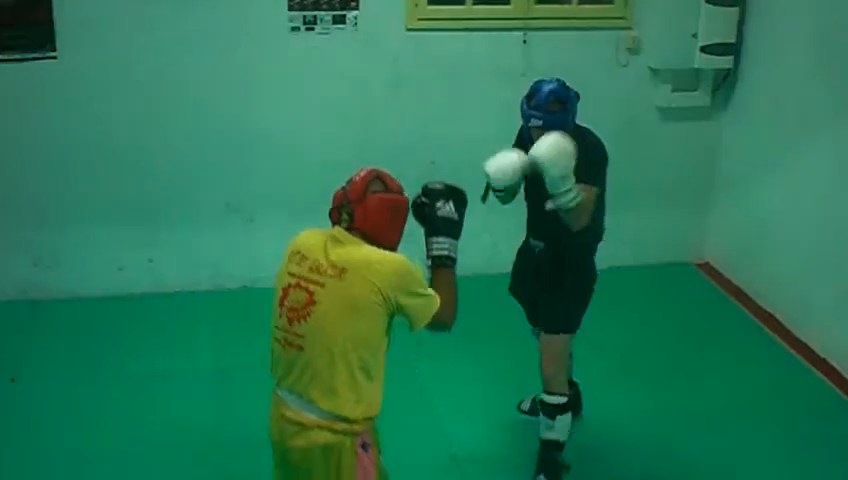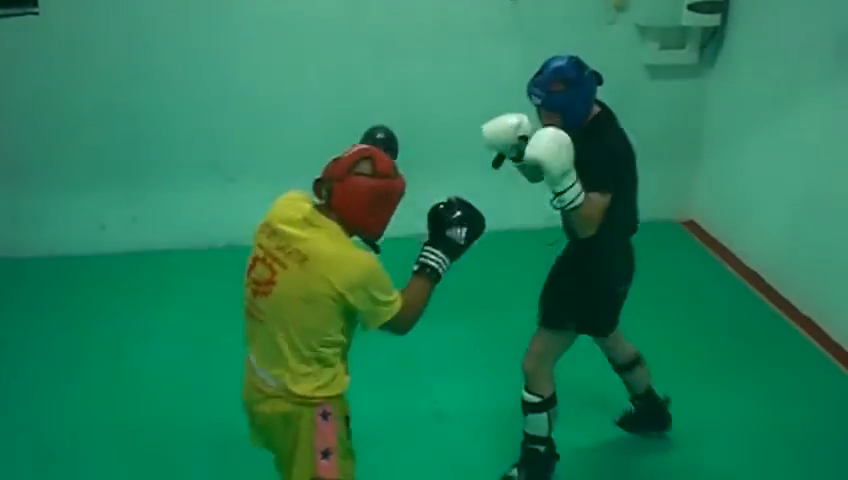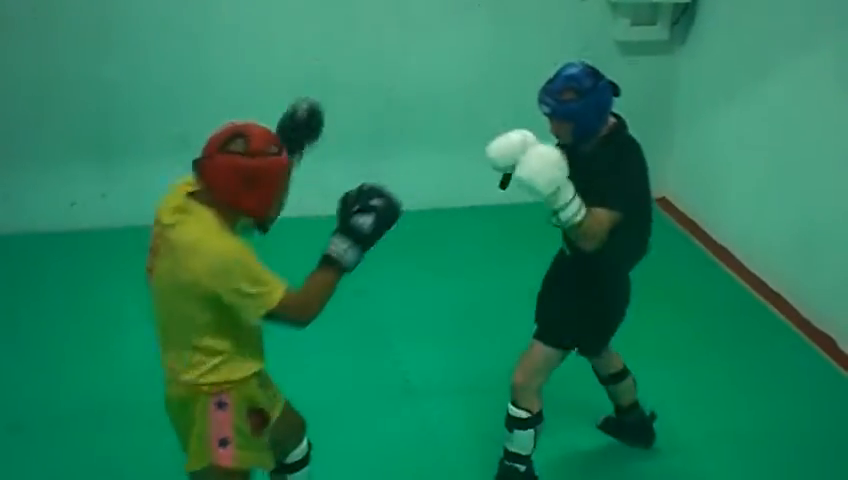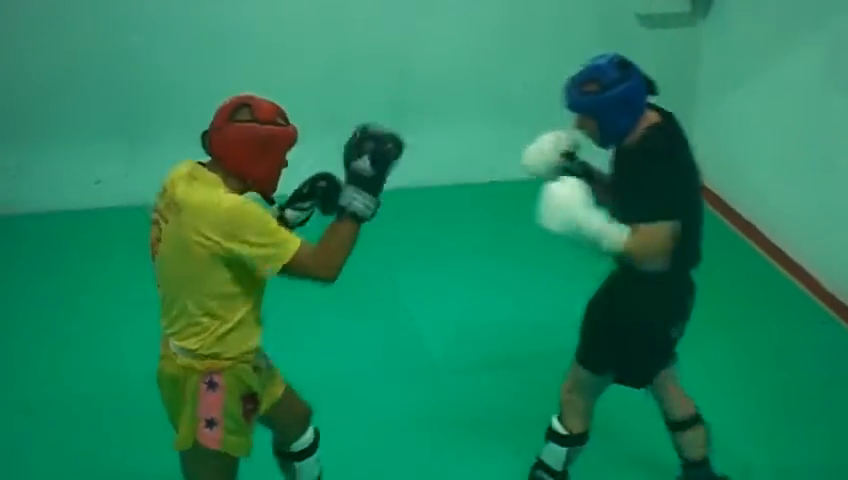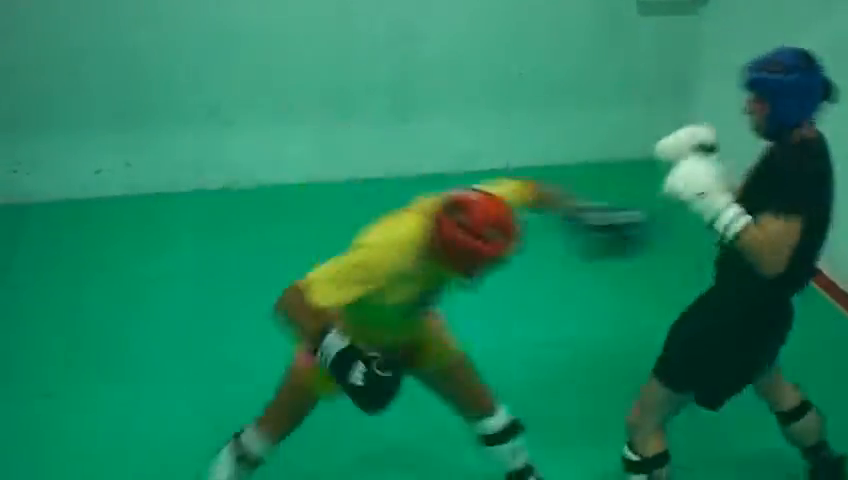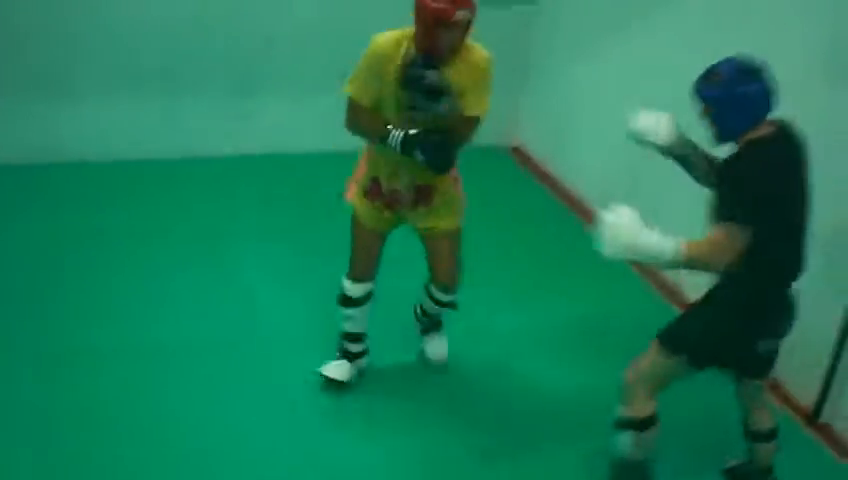
dt=0.7s
person 1, frame 1
left shoulder: (589, 150)
right shoulder: (528, 135)
left elbow: (579, 221)
right elbow: (508, 190)
left wrist: (559, 179)
right wrist: (501, 179)
left hip: (570, 262)
right hip: (536, 249)
left knee: (551, 365)
right knee: (547, 333)
right ankle: (564, 395)
person 1, frame 2
left shoulder: (606, 145)
right shoulder: (580, 123)
left elbow: (586, 225)
right elbow: (537, 173)
left wrist: (563, 177)
right wrist: (515, 148)
left hip: (596, 263)
right hip: (607, 257)
left knee: (535, 363)
right knee: (604, 334)
right ankle: (651, 409)
person 1, frame 3
left shoulder: (619, 159)
right shoulder: (585, 136)
left elbow: (590, 238)
right elbow: (561, 176)
left wrist: (557, 191)
right wrist: (525, 161)
left hip: (596, 279)
right hip: (577, 266)
left knee: (525, 380)
right knee: (593, 349)
right ankle: (634, 420)
person 1, frame 4
left shoulder: (656, 161)
right shoulder: (647, 129)
left elbow: (653, 257)
right elbow: (621, 193)
left wrist: (588, 223)
right wrist: (574, 168)
left hip: (644, 295)
right hip: (667, 291)
left knee: (575, 395)
right knee: (660, 378)
person 1, frame 5
left shoulder: (790, 163)
right shoulder: (803, 149)
left elbow: (770, 258)
right elbow: (750, 207)
left wrist: (714, 204)
right wrist: (706, 168)
left hip: (738, 311)
right hip: (761, 306)
left knee: (645, 417)
right knee: (768, 378)
person 1, frame 6
left shoulder: (749, 167)
right shoulder: (782, 138)
left elbow: (718, 255)
right elbow: (723, 180)
left wrist: (643, 243)
right wrist: (677, 147)
left hip: (742, 302)
right hip: (774, 303)
left knee: (638, 382)
right knee: (751, 386)
person 2, frame 1
left shoulder: (302, 244)
right shoulder: (389, 269)
right elbow: (444, 316)
right wrist: (443, 239)
left hip: (285, 421)
right hip: (335, 436)
person 2, frame 2
left shoulder: (284, 208)
right shoulder: (353, 267)
right elbow: (403, 319)
left wrist: (358, 166)
right wrist: (440, 251)
left hip: (263, 383)
right hip: (300, 404)
person 2, frame 3
left shoulder: (186, 195)
right shoulder: (218, 252)
left elbow: (262, 212)
right elbow: (299, 310)
left wrist: (290, 149)
right wrist: (350, 241)
left hip: (231, 374)
right hip: (211, 392)
left knee: (290, 433)
person 2, frame 4
left shoulder: (186, 178)
right shoulder: (226, 211)
right elbow: (323, 268)
left wrist: (293, 211)
right wrist: (360, 187)
left hip: (235, 354)
right hip: (208, 373)
left knee: (296, 419)
person 2, frame 5
left shoulder: (465, 214)
right shoulder: (385, 252)
left elbow: (530, 193)
right elbow: (291, 304)
left wrist: (587, 216)
right wrist: (341, 358)
left hip: (410, 325)
right hip: (347, 336)
left knee: (479, 402)
right knee: (277, 426)
person 2, frame 6
left shoulder: (477, 61)
right shoulder: (385, 49)
left elbow: (464, 134)
right elbow: (355, 118)
left wrist: (436, 98)
right wrist: (401, 139)
left hip: (435, 180)
right hip: (383, 173)
left knee: (446, 277)
right knee: (361, 270)
left ankle: (431, 319)
right ankle: (352, 351)
